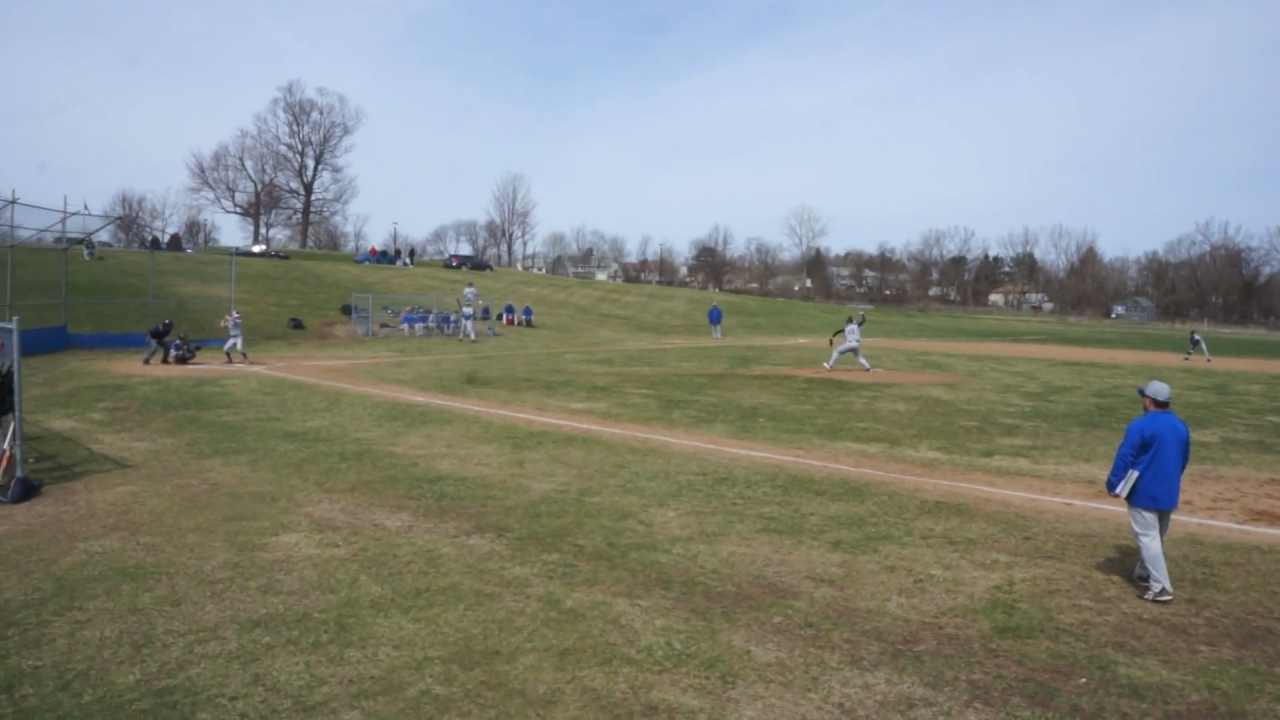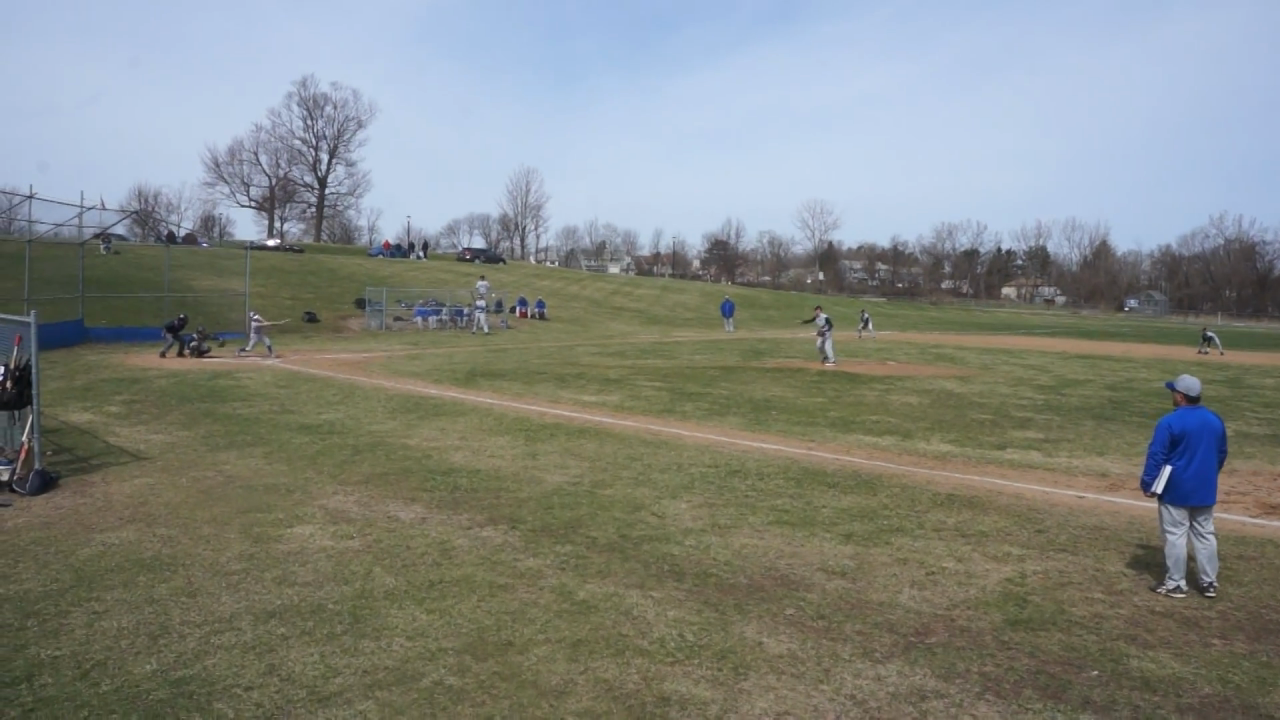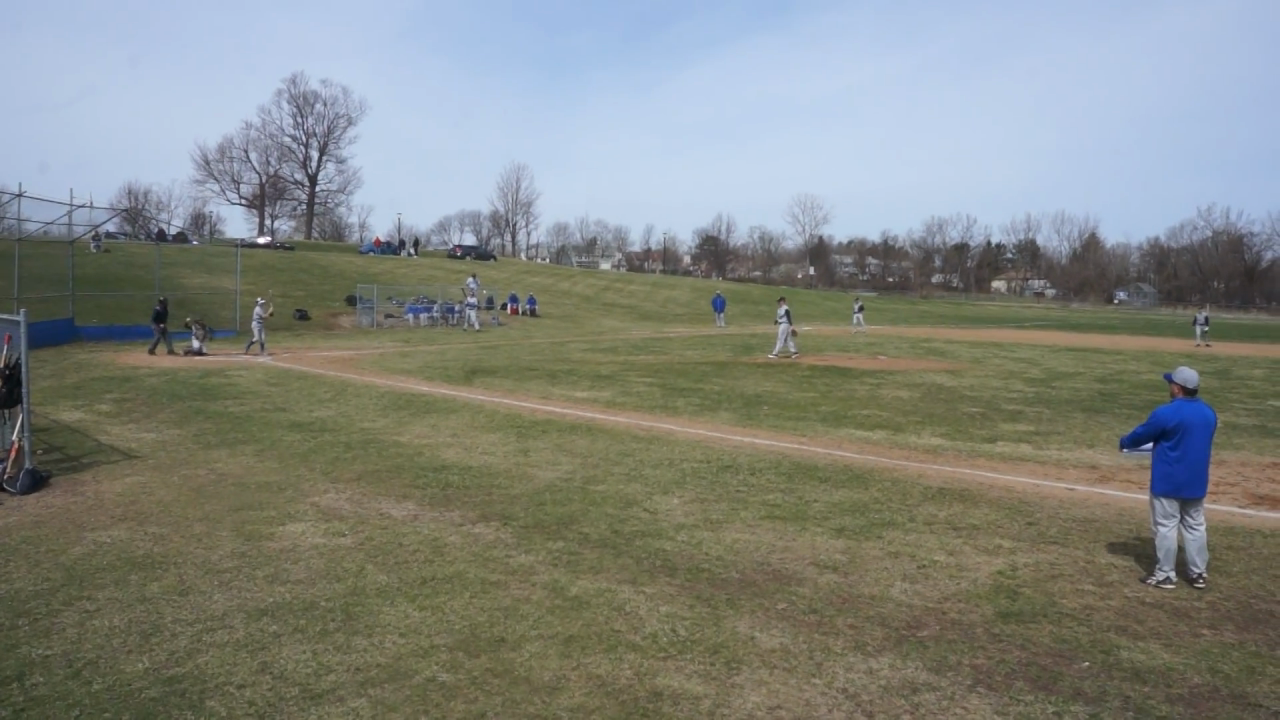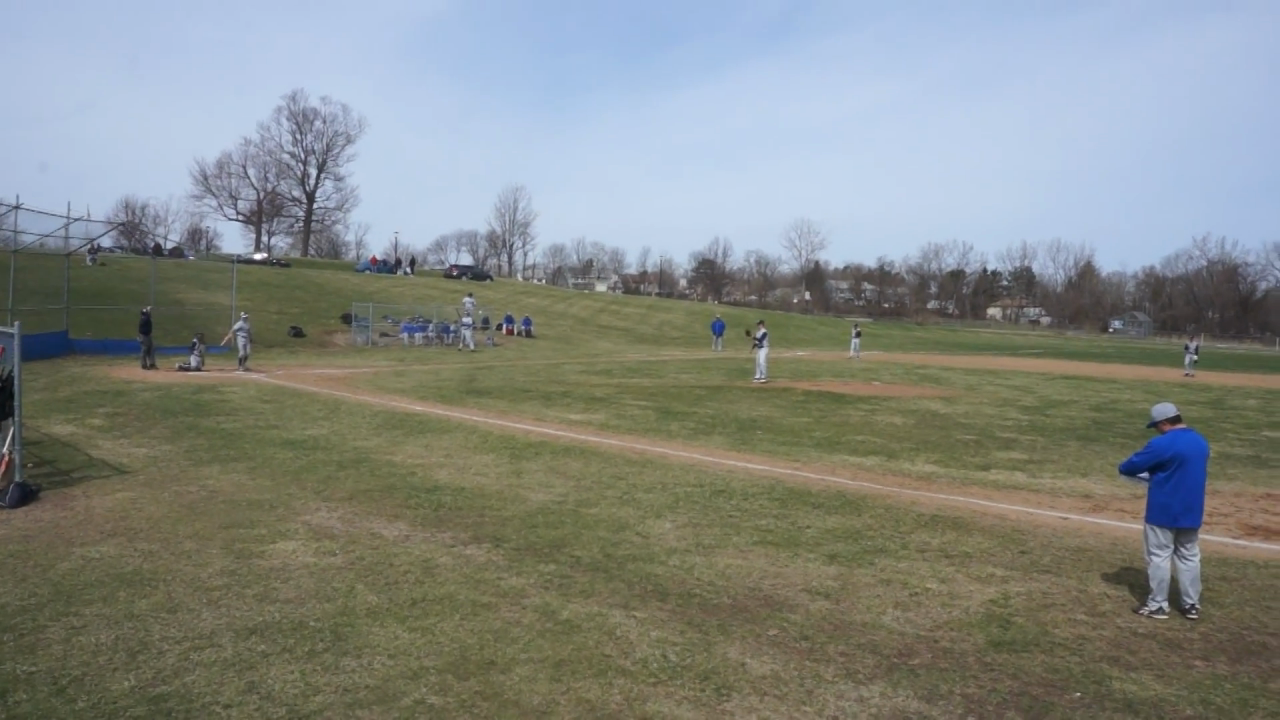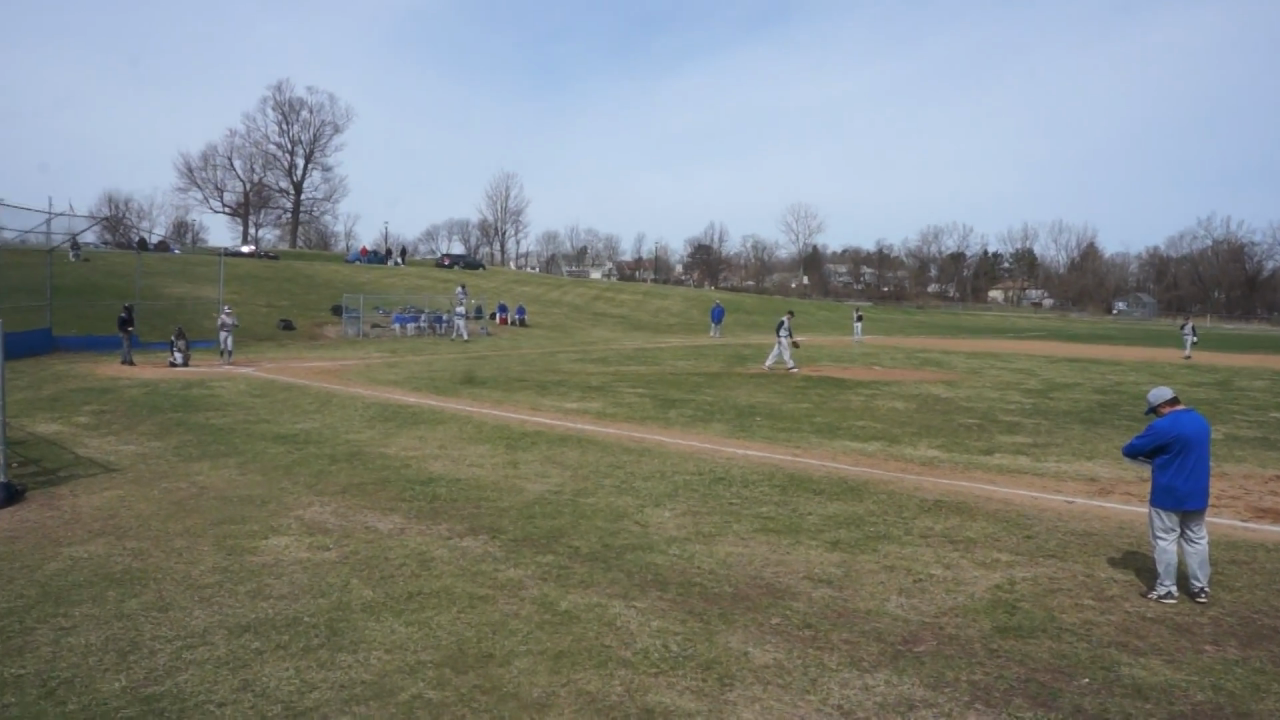
dt=1s
person 1, frame 1
left shoulder: (1140, 425)
right shoulder: (1181, 427)
left elbow: (1124, 458)
right elbow: (1184, 459)
left wrist: (1113, 485)
left hip: (1143, 492)
right hip: (1169, 492)
left knee: (1147, 537)
right knee: (1155, 536)
left ankle: (1160, 587)
right ankle: (1144, 574)
person 1, frame 2
left shoulder: (1170, 422)
right shoulder: (1215, 421)
left elbow: (1156, 456)
right elbow: (1222, 454)
left wrist: (1148, 484)
left hip: (1175, 490)
right hip: (1205, 490)
left knee: (1175, 536)
right knee: (1205, 535)
left ankle: (1175, 583)
right ankle: (1209, 583)
person 1, frame 3
left shoulder: (1166, 413)
right shoulder: (1209, 413)
left elbow: (1142, 435)
left wrist: (1124, 443)
left hip: (1168, 482)
right hip: (1196, 482)
left knee: (1165, 527)
right knee: (1195, 526)
left ankle: (1165, 575)
right ankle: (1199, 574)
person 1, frame 4
left shoulder: (1161, 444)
right shoulder: (1201, 442)
left elbow: (1131, 466)
left wrist: (1122, 468)
left hip: (1163, 512)
right hip: (1191, 512)
left knee: (1159, 557)
right knee: (1189, 557)
left ankle: (1158, 605)
right ankle: (1192, 604)
person 1, frame 5
left shoulder: (1162, 426)
right shoulder: (1202, 422)
left elbow: (1131, 450)
left wrist: (1138, 451)
left hip: (1169, 495)
right hip: (1197, 494)
left knee: (1165, 541)
right knee: (1197, 540)
left ankle: (1166, 590)
right ankle: (1201, 588)
